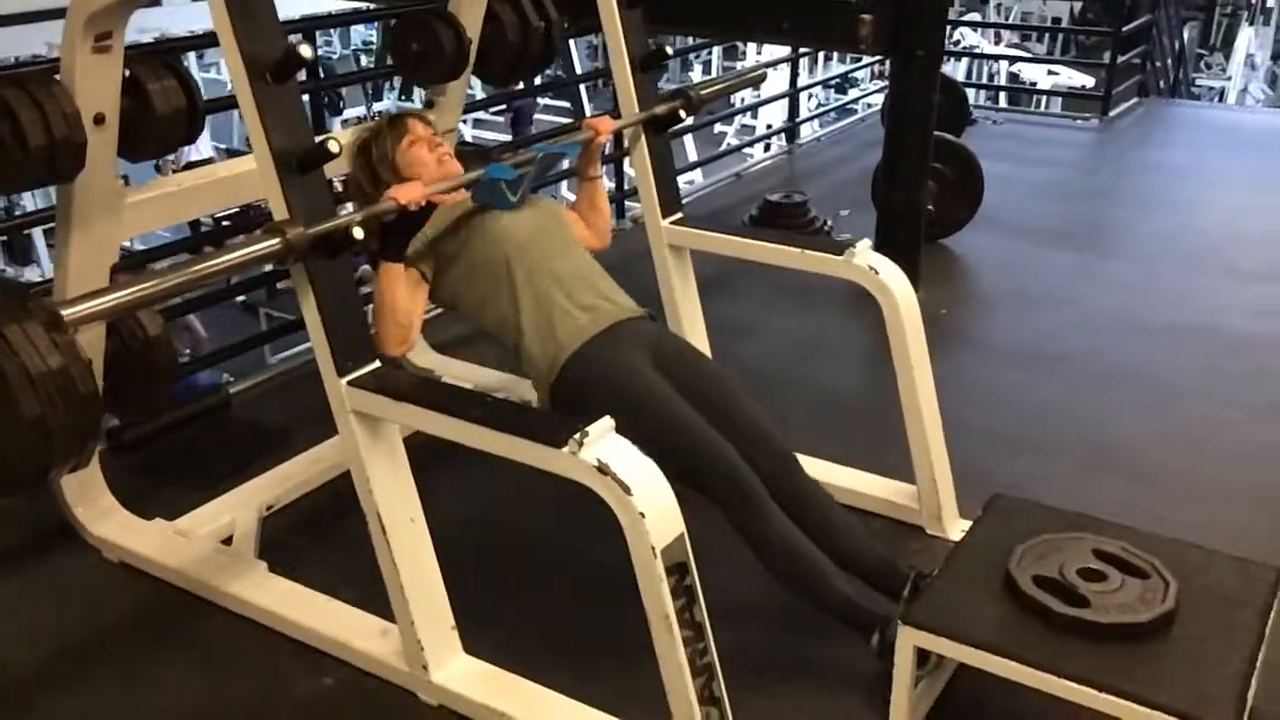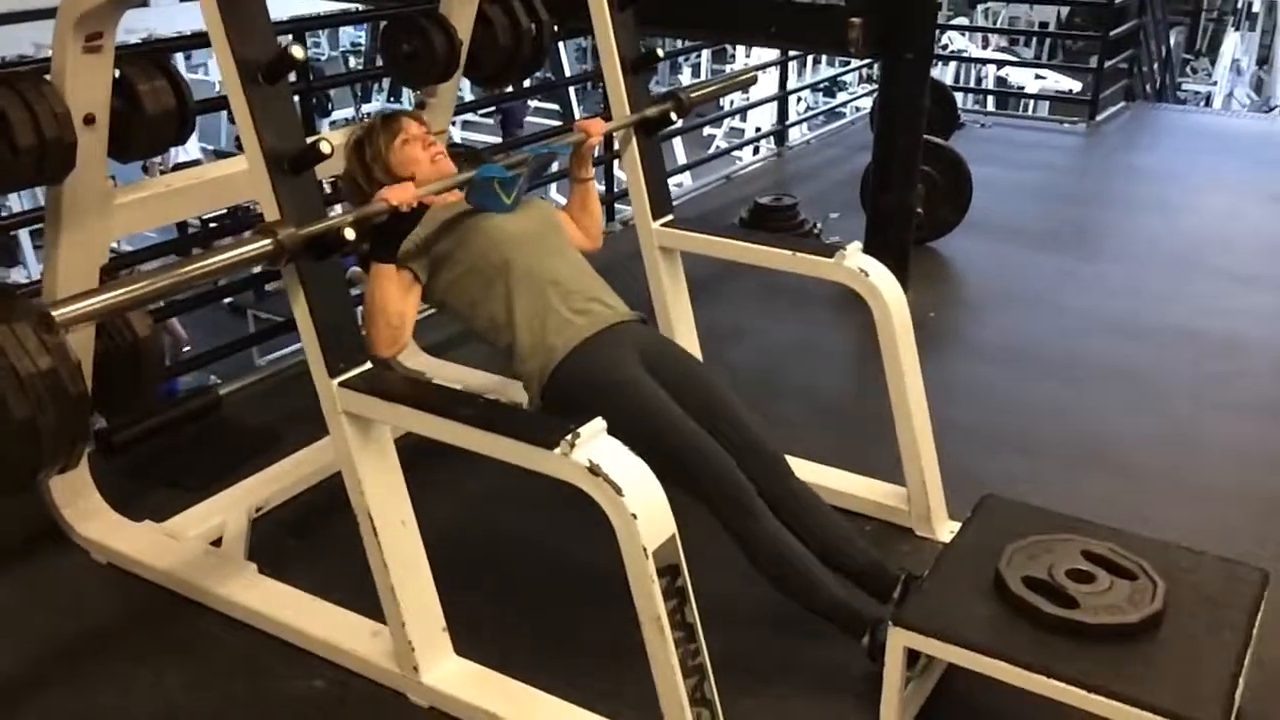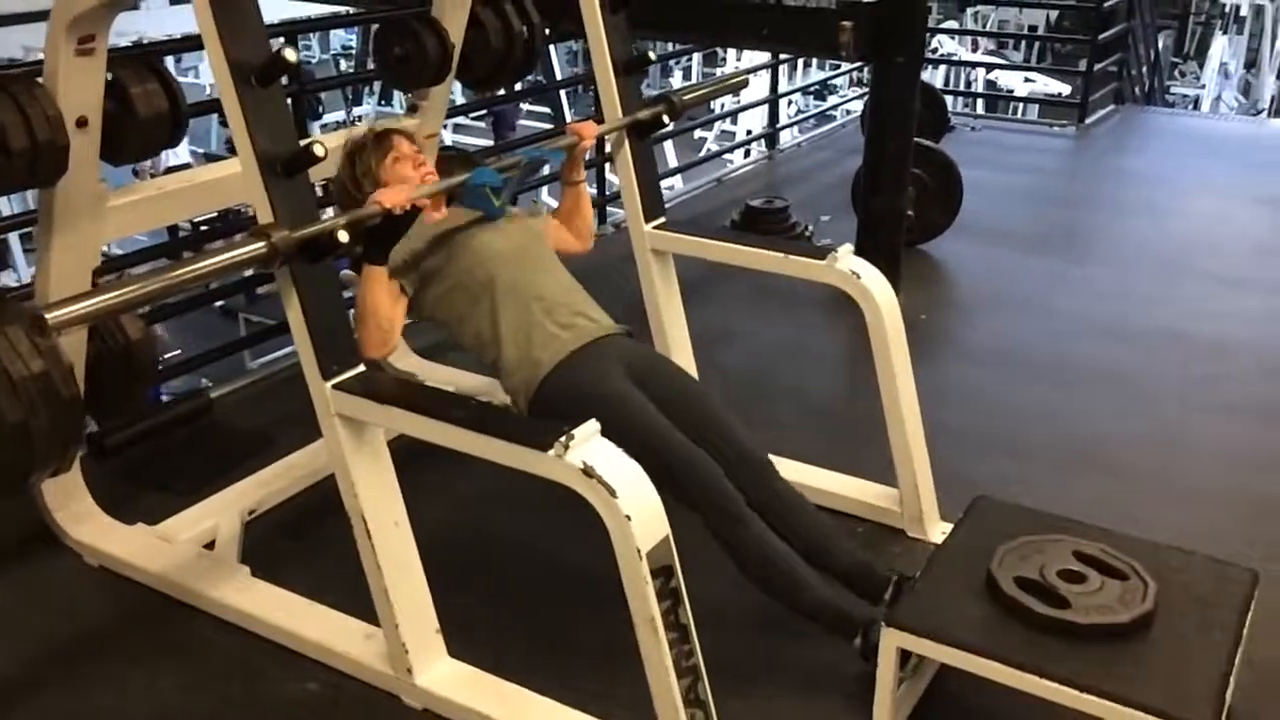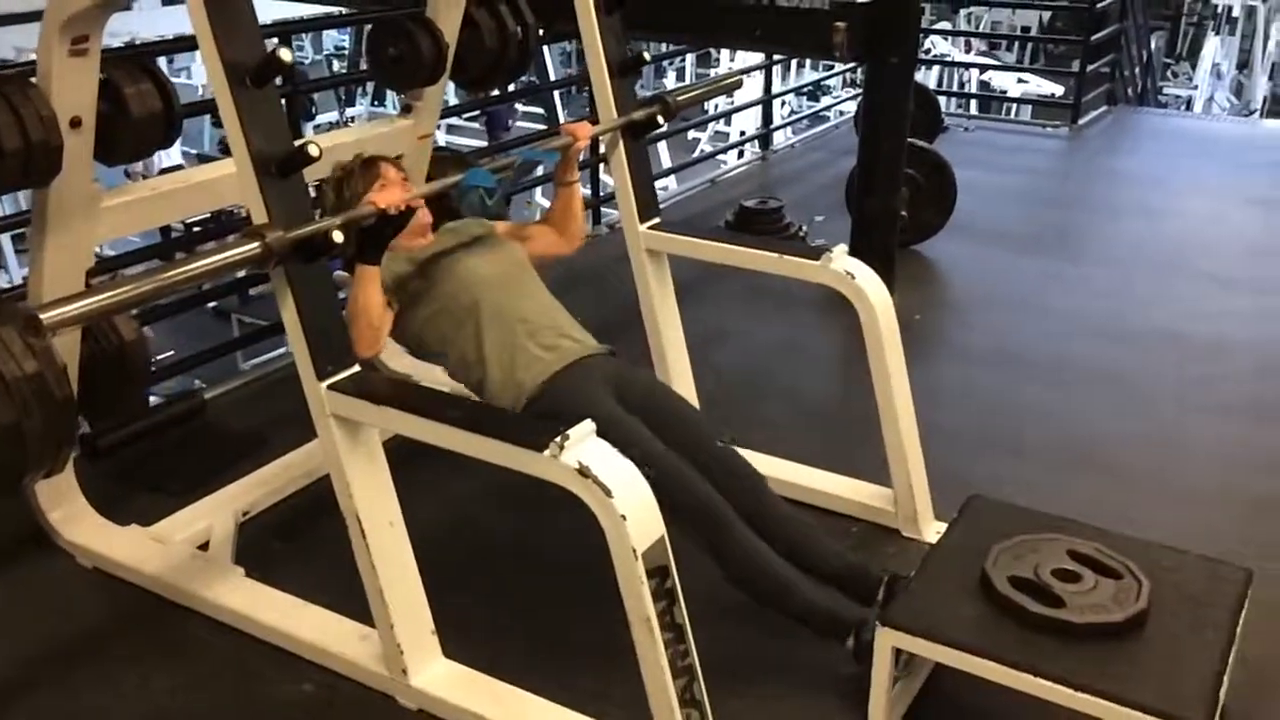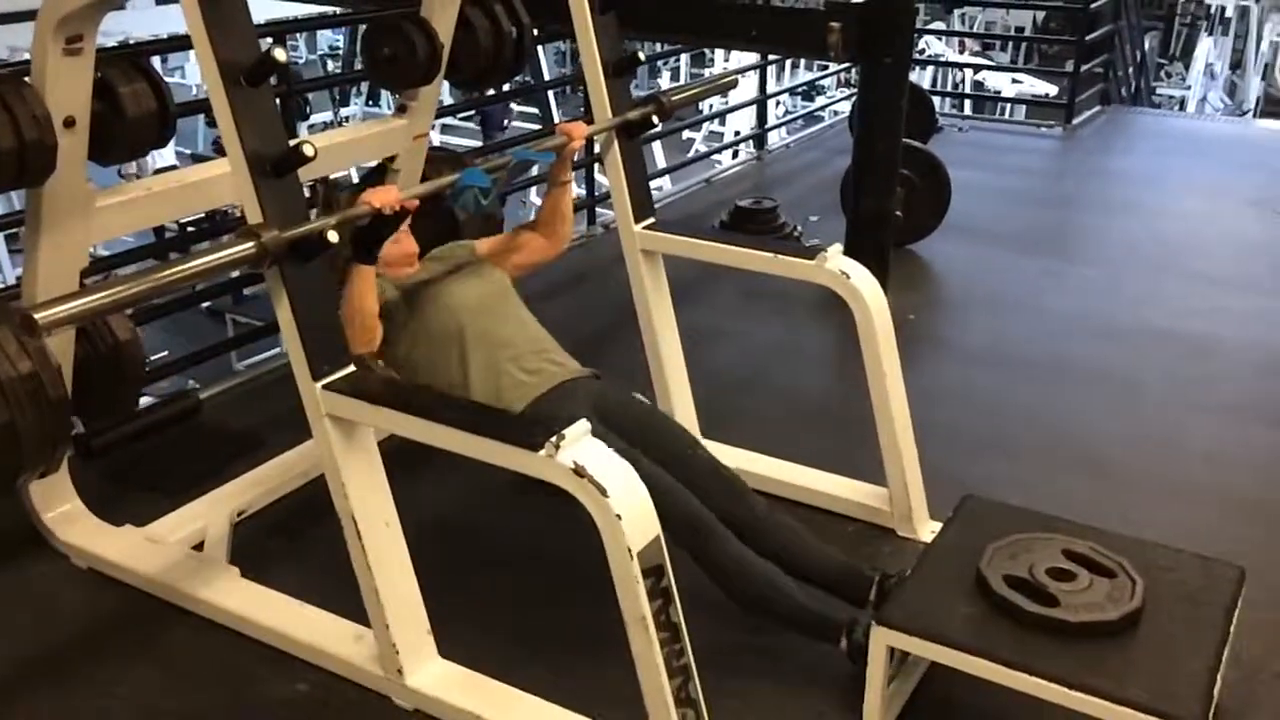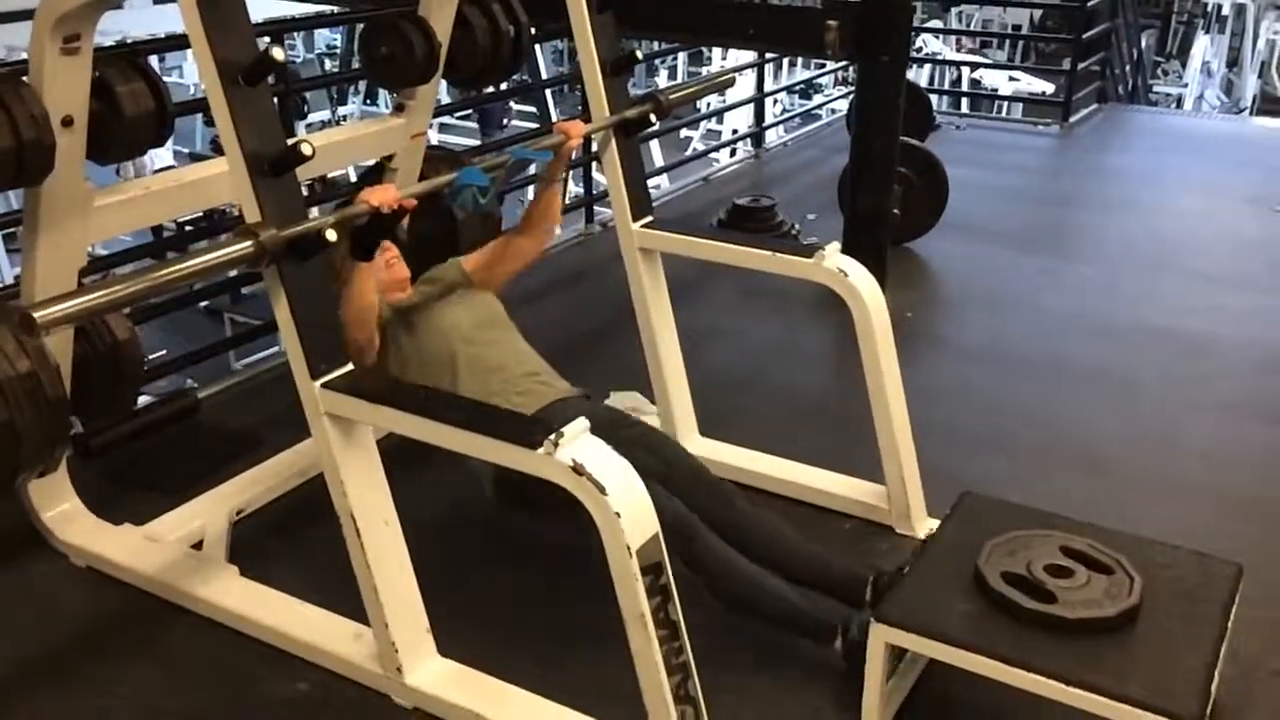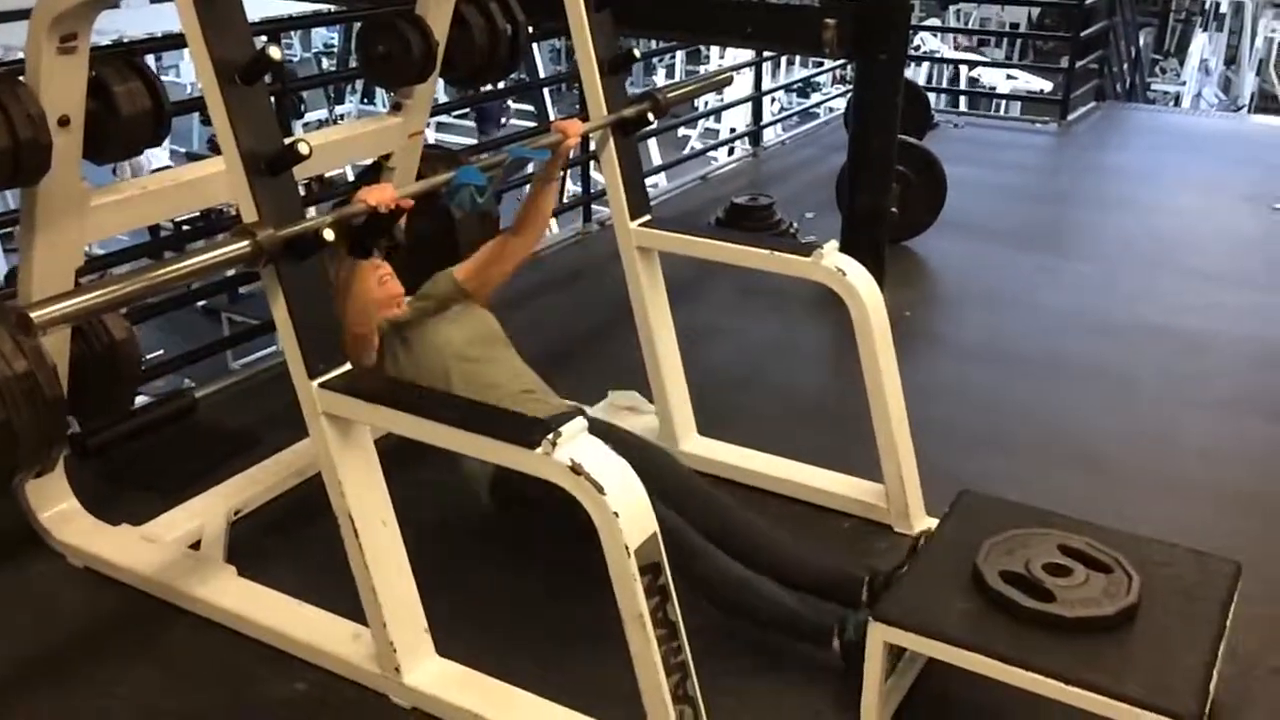
dt=0.1s
person 1, frame 1
right shoulder: (422, 239)
left elbow: (596, 234)
right elbow: (395, 344)
left wrist: (590, 158)
right wrist: (393, 232)
left hip: (644, 335)
right hip: (585, 367)
left knee: (776, 465)
right knee: (737, 486)
left ankle: (903, 585)
right ankle: (882, 624)
person 1, frame 2
right shoulder: (416, 239)
left elbow: (588, 236)
right elbow: (387, 346)
left wrist: (582, 160)
right wrist: (385, 235)
left hip: (635, 336)
right hip: (577, 367)
left knee: (767, 468)
right knee: (729, 489)
left ankle: (894, 587)
right ankle: (872, 627)
person 1, frame 3
left shoulder: (480, 214)
right shoulder: (404, 253)
left elbow: (577, 236)
right elbow: (376, 348)
left wrist: (574, 163)
right wrist: (379, 240)
left hip: (618, 348)
right hip: (560, 381)
left knee: (753, 472)
right knee: (716, 496)
left ankle: (887, 590)
right ankle: (864, 628)
person 1, frame 4
left shoulder: (464, 232)
right shoulder: (391, 273)
left elbow: (566, 237)
right elbow: (366, 347)
left wrist: (568, 165)
right wrist: (370, 243)
left hip: (601, 365)
right hip: (548, 398)
left knee: (739, 482)
right knee: (704, 508)
left ankle: (878, 590)
right ankle: (856, 630)
person 1, frame 5
left shoulder: (448, 263)
right shoulder: (384, 307)
left elbow: (549, 239)
right elbow: (361, 343)
left wrist: (560, 166)
right wrist: (365, 243)
left hip: (588, 390)
right hip: (530, 425)
left knee: (728, 493)
right knee: (690, 521)
left ankle: (873, 590)
right ankle: (849, 632)
person 1, frame 6
left shoulder: (443, 282)
right shoulder: (381, 332)
left elbow: (533, 236)
right elbow: (357, 344)
left wrist: (556, 166)
right wrist: (361, 244)
left hip: (578, 407)
left knee: (720, 500)
right knee: (681, 530)
left ankle: (868, 590)
right ankle: (843, 632)
person 1, frame 7
left shoulder: (439, 299)
right shoulder: (380, 351)
left elbow: (520, 239)
right elbow: (357, 329)
left wrist: (552, 164)
right wrist: (359, 230)
left hip: (569, 422)
left knee: (712, 510)
right knee: (672, 540)
left ankle: (865, 589)
right ankle: (840, 633)
